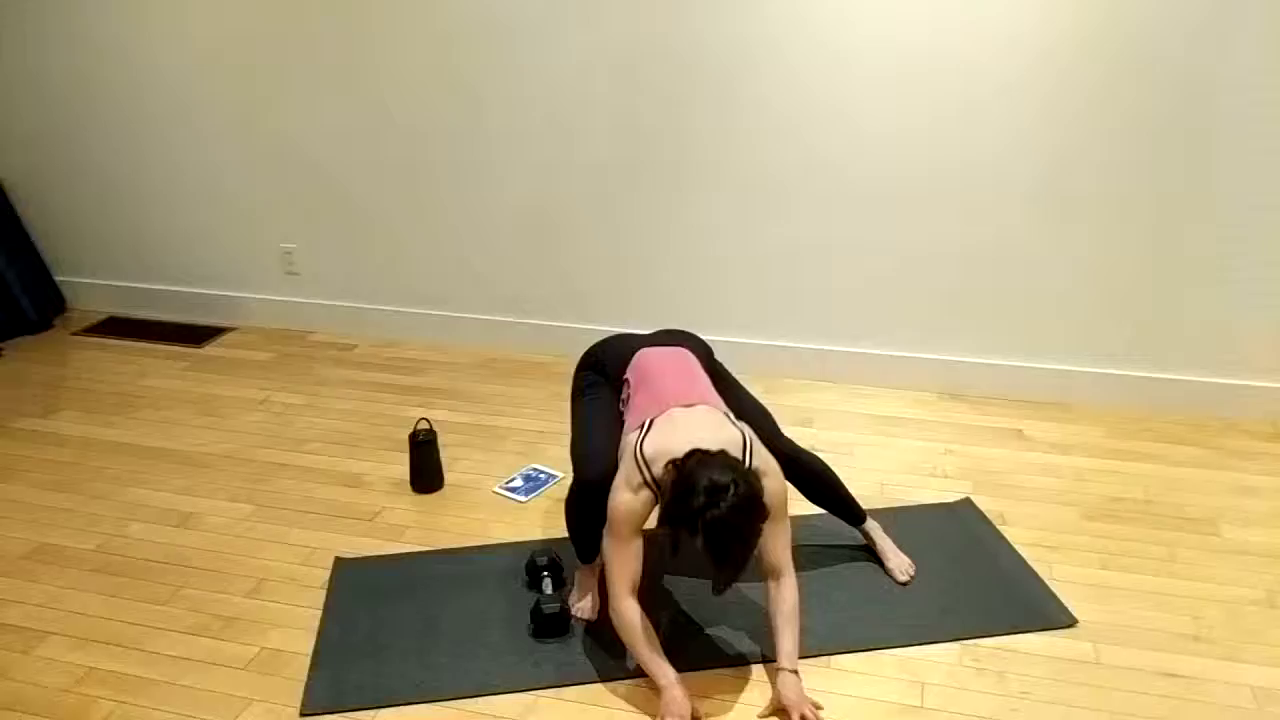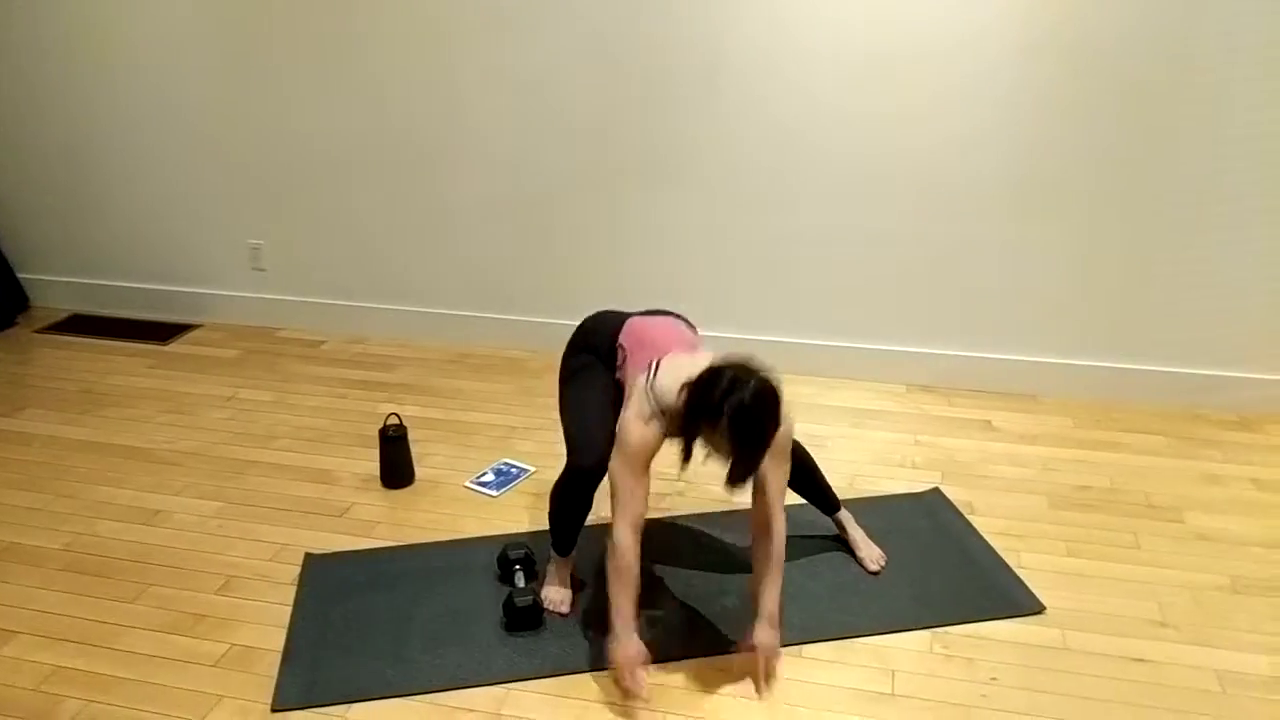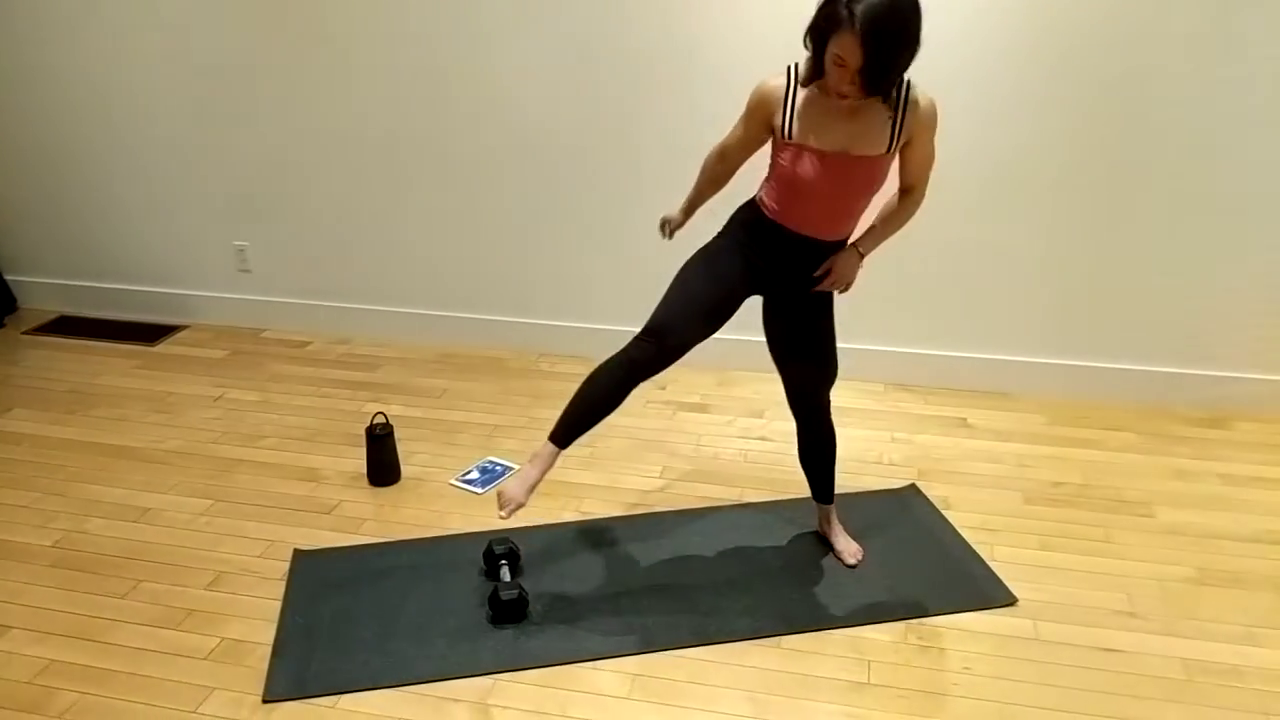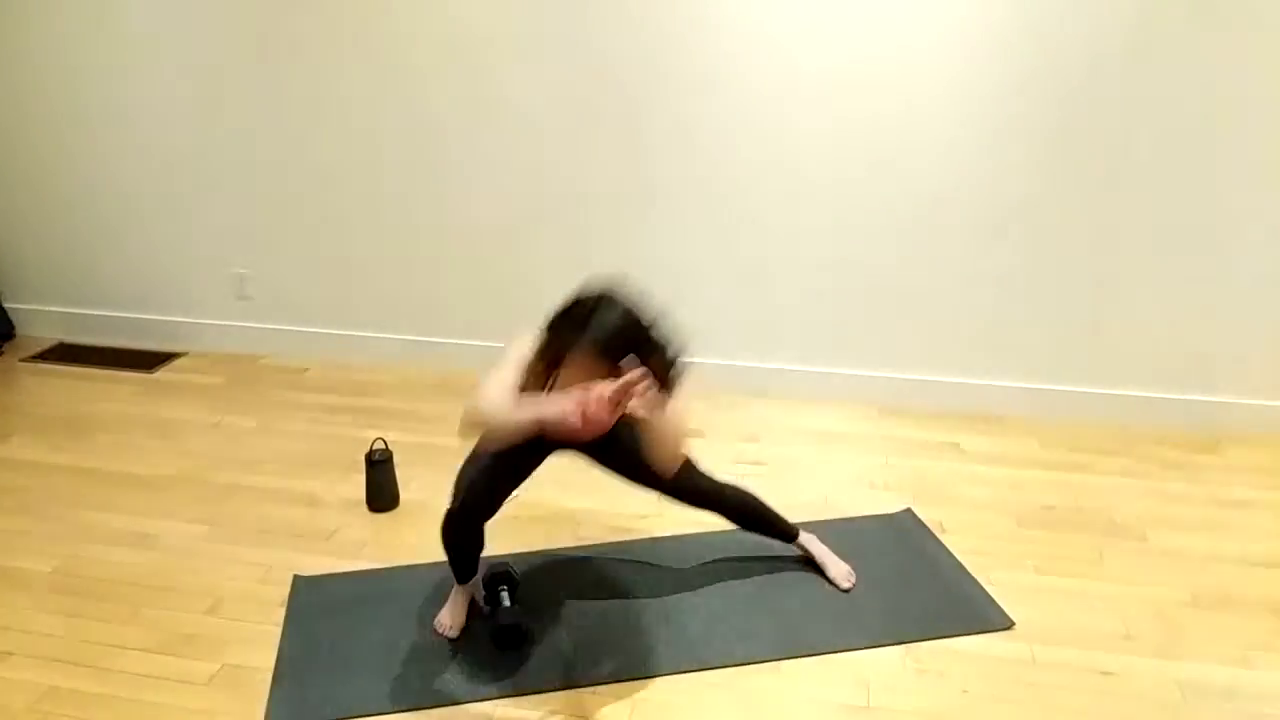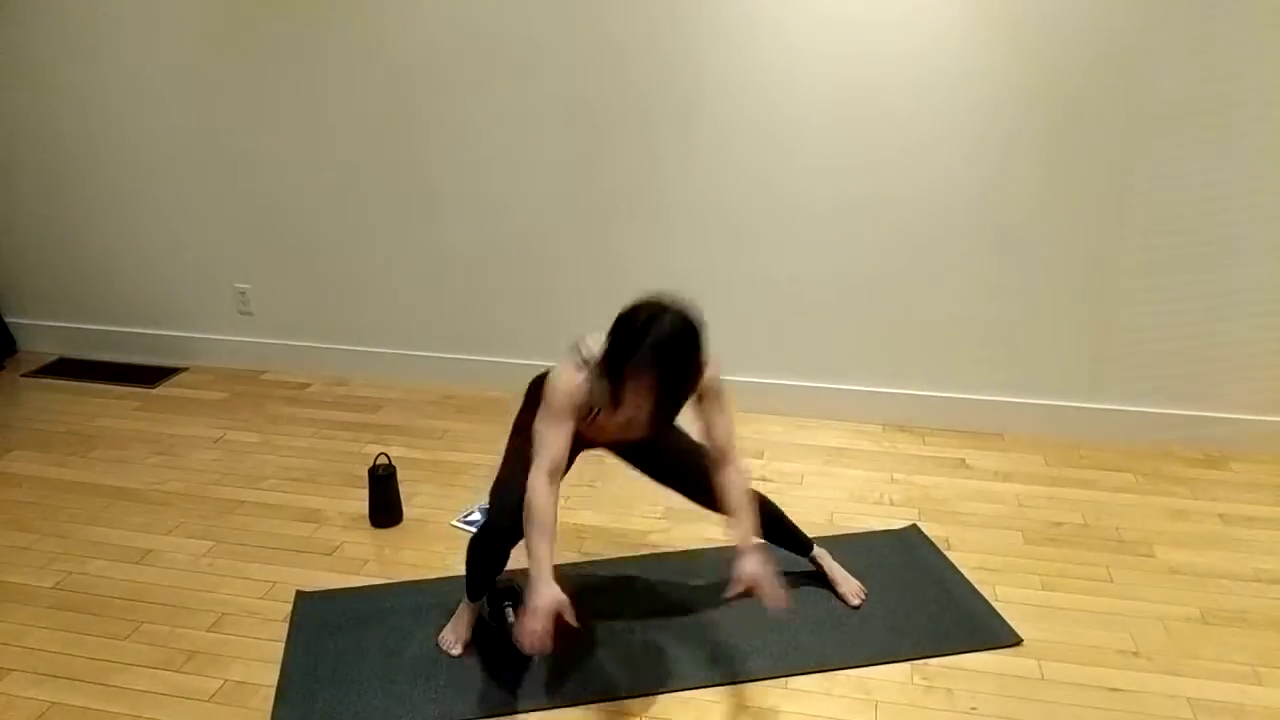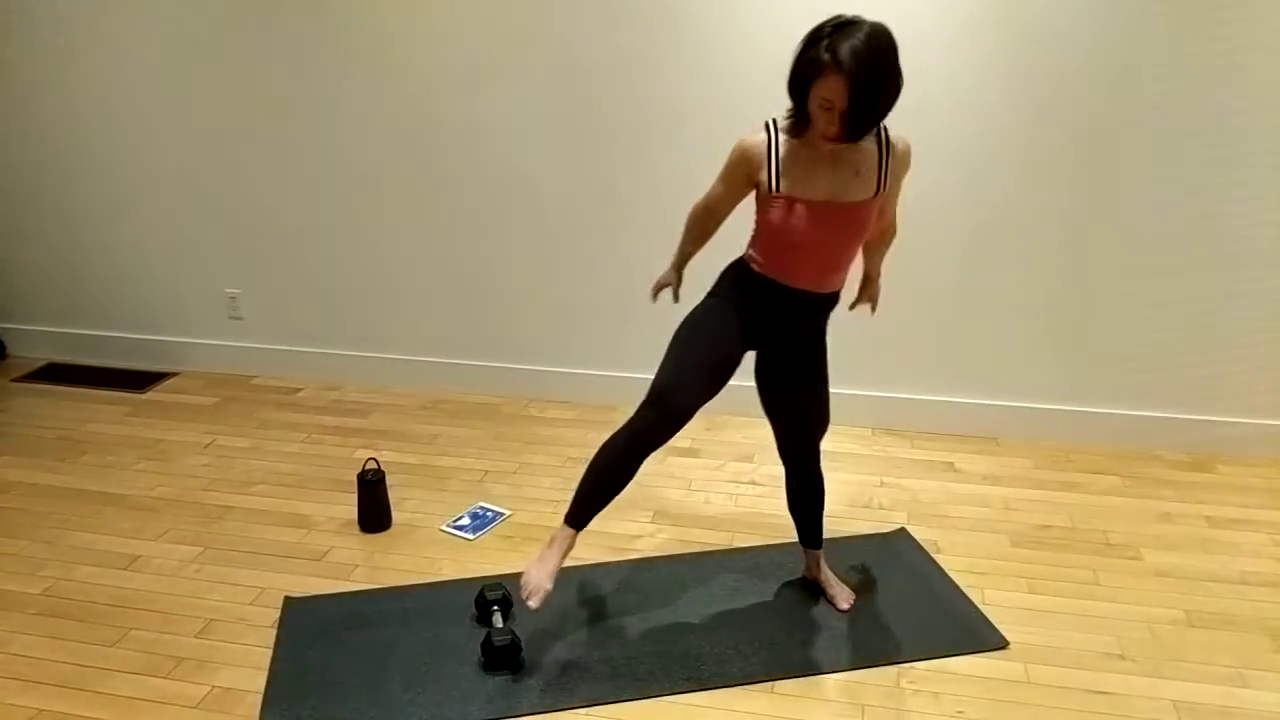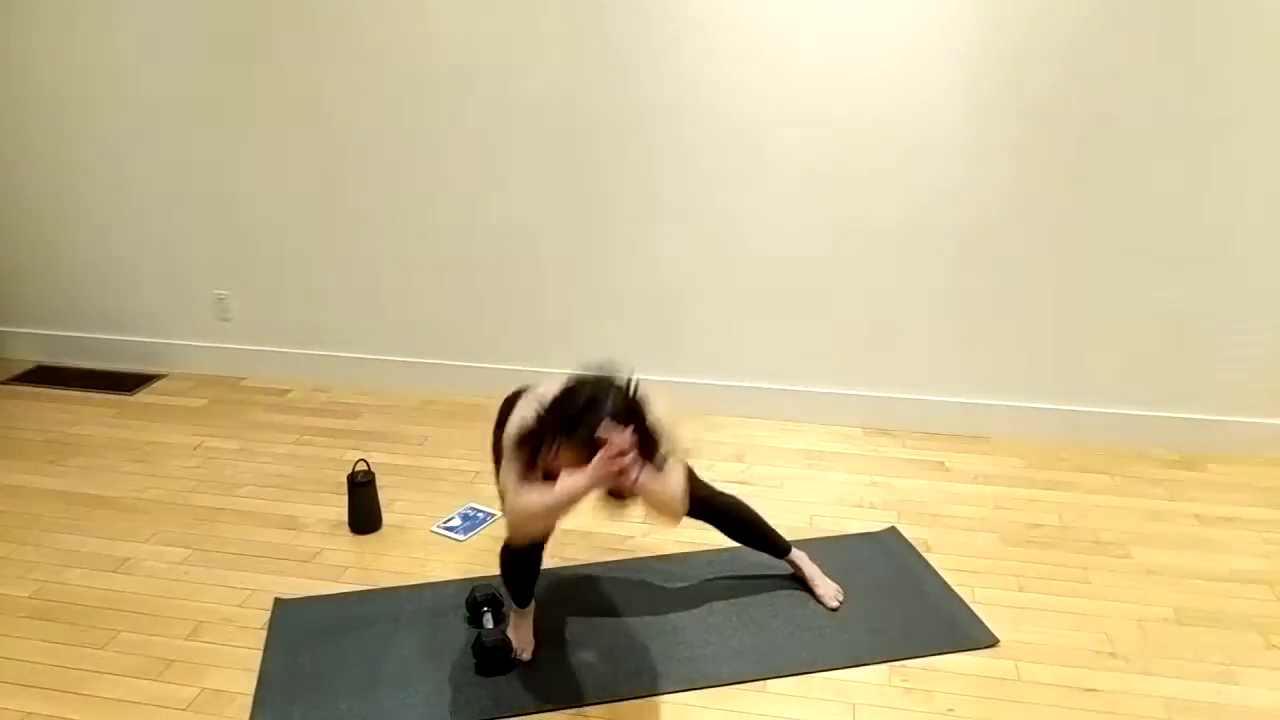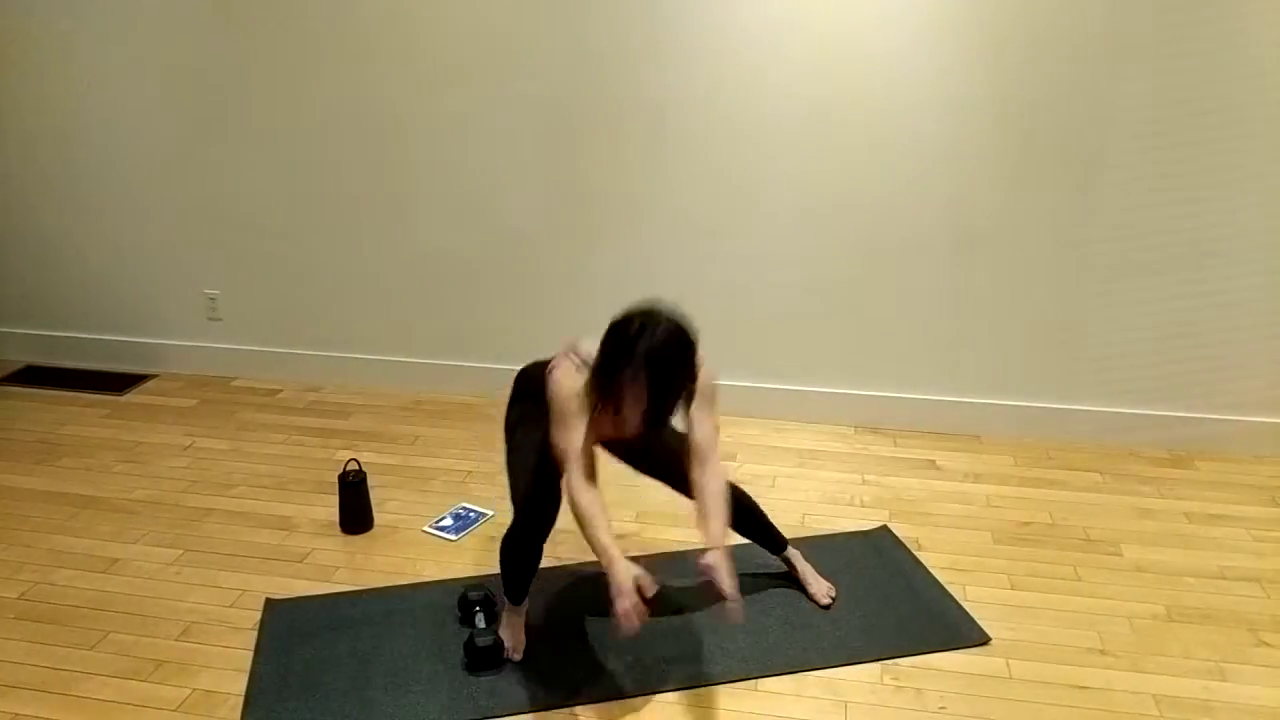
dt=0.7s
person 1, frame 1
left shoulder: (763, 474)
right shoulder: (636, 483)
left elbow: (781, 575)
right elbow: (622, 599)
left wrist: (787, 673)
right wrist: (668, 685)
left hip: (689, 354)
right hip: (609, 365)
right knee: (592, 478)
left ankle: (872, 532)
right ankle: (587, 568)
person 1, frame 2
left shoulder: (764, 416)
right shoulder: (645, 417)
left elbow: (771, 523)
right elbow: (625, 532)
left wrist: (766, 622)
right wrist: (624, 633)
right hip: (599, 346)
left knee: (781, 441)
right knee: (587, 465)
left ankle: (844, 521)
right ankle: (560, 562)
person 1, frame 3
left shoulder: (915, 113)
right shoulder: (778, 95)
left elbow: (911, 194)
right elbow: (727, 157)
left wrist: (856, 251)
right wrist: (684, 212)
left hip: (809, 269)
right hip: (748, 243)
left knee: (812, 403)
right knee: (649, 349)
left ankle: (827, 518)
right ankle: (541, 460)
person 1, frame 4
left shoulder: (644, 369)
right shoulder: (536, 352)
left elbow: (667, 461)
right elbow: (481, 418)
left wrist: (650, 409)
right wrist: (554, 408)
left hip: (603, 430)
right hip: (532, 425)
left knee: (701, 488)
right knee: (466, 511)
left ankle: (805, 542)
right ankle: (464, 587)
person 1, frame 5
left shoulder: (699, 377)
right shoulder: (570, 381)
left elbow: (728, 464)
right elbow: (542, 480)
left wrist: (749, 550)
right wrist: (541, 582)
left hip: (643, 435)
right hip: (563, 421)
left knee: (723, 496)
right knee: (501, 526)
left ankle: (816, 557)
right ankle: (471, 605)
person 1, frame 6
left shoulder: (892, 156)
right shoulder: (760, 150)
right elbow: (709, 213)
left wrist: (871, 276)
right wrist: (677, 267)
left hip: (805, 323)
right hip: (740, 300)
left knee: (803, 452)
right knee: (654, 420)
left ankle: (815, 562)
right ankle: (559, 544)
person 1, frame 7
left shoulder: (644, 422)
right shoulder: (526, 420)
left elbow: (676, 506)
right elbow: (520, 522)
left wrist: (635, 474)
right wrist: (588, 477)
left hip: (602, 419)
right hip: (541, 433)
left knee: (704, 498)
right knee: (525, 541)
left ankle: (797, 558)
right ankle: (522, 611)
person 1, frame 8
left shoulder: (690, 377)
right shoulder: (574, 380)
left elbow: (709, 463)
right elbow: (579, 484)
left wrist: (717, 549)
right wrist: (616, 566)
right hip: (541, 402)
right knee: (532, 517)
left ankle: (791, 558)
right ankle: (513, 611)
